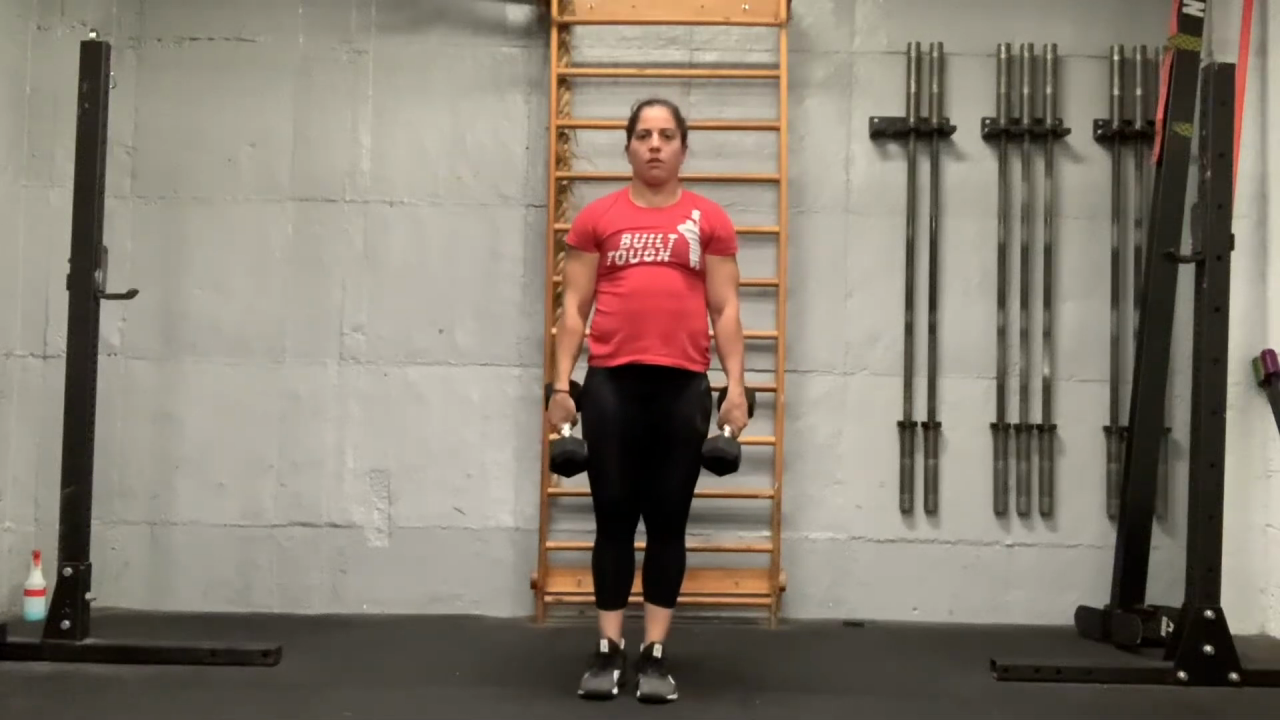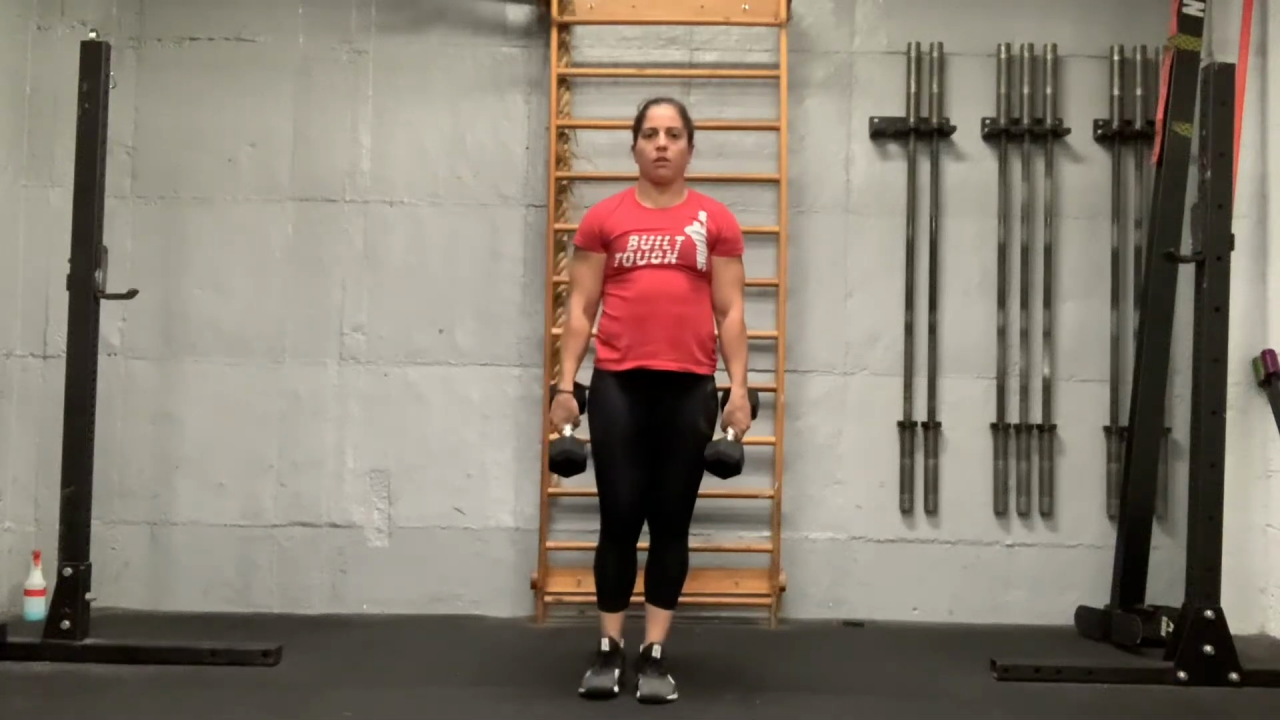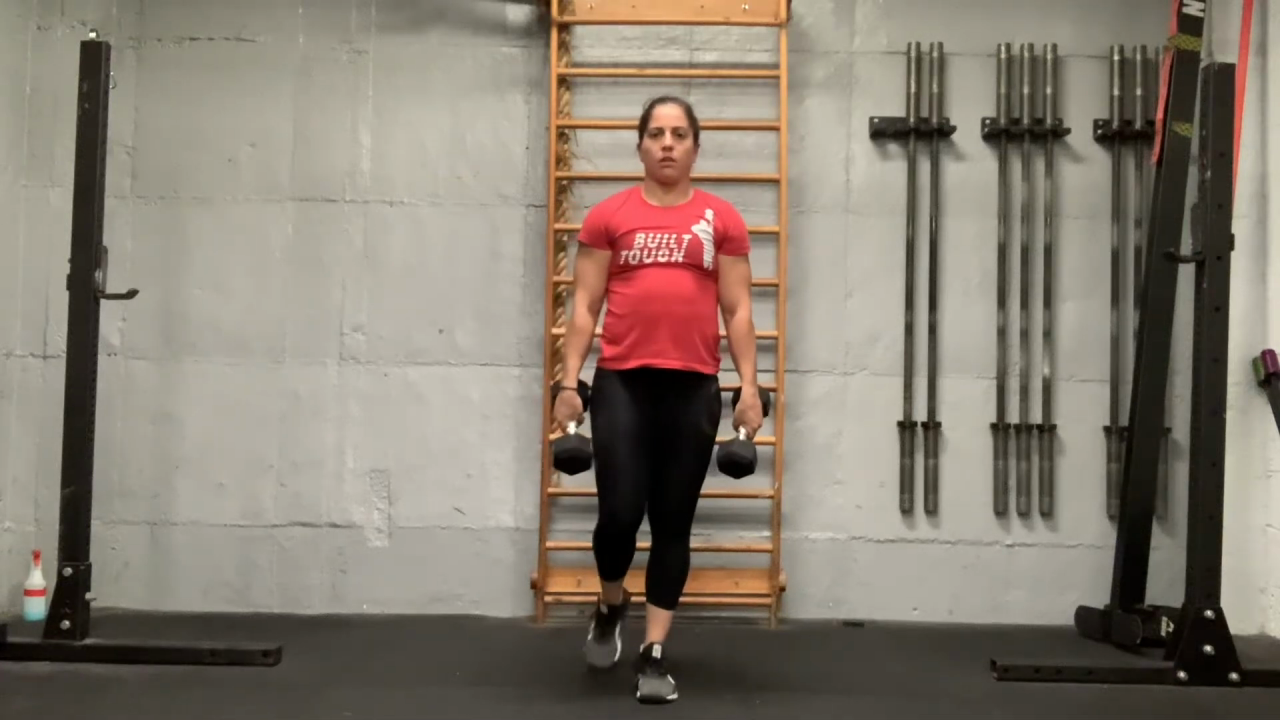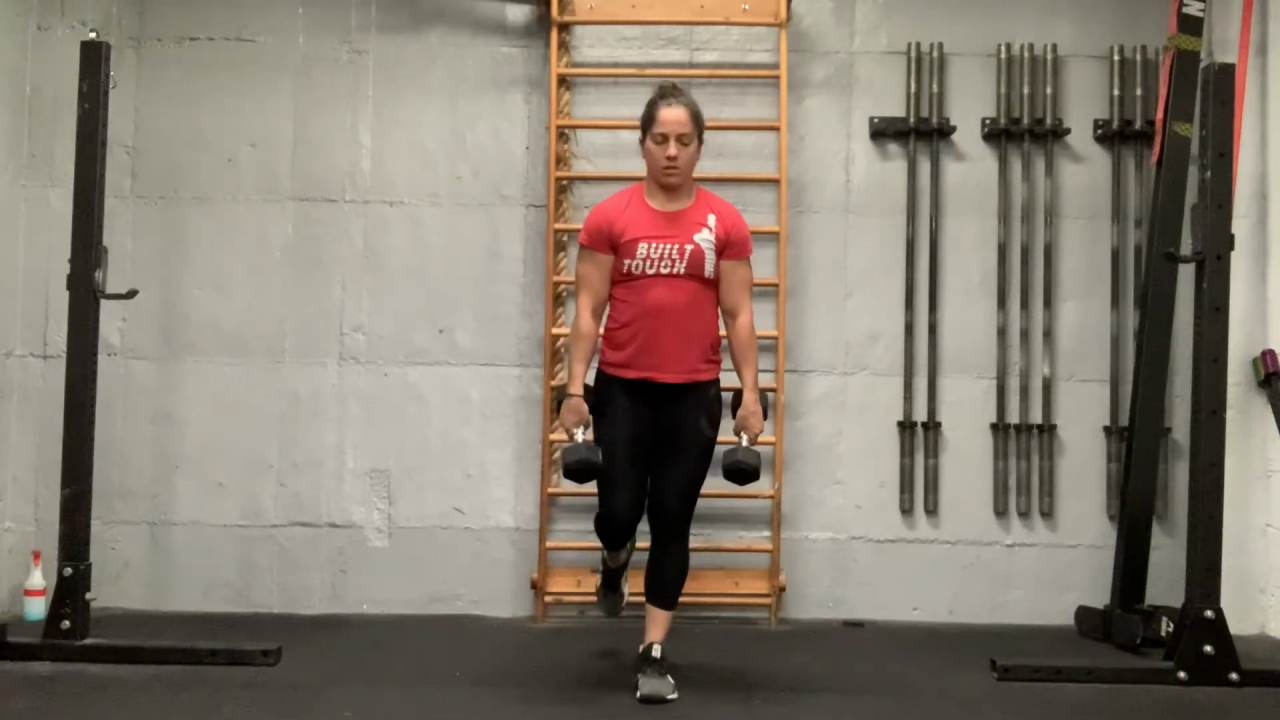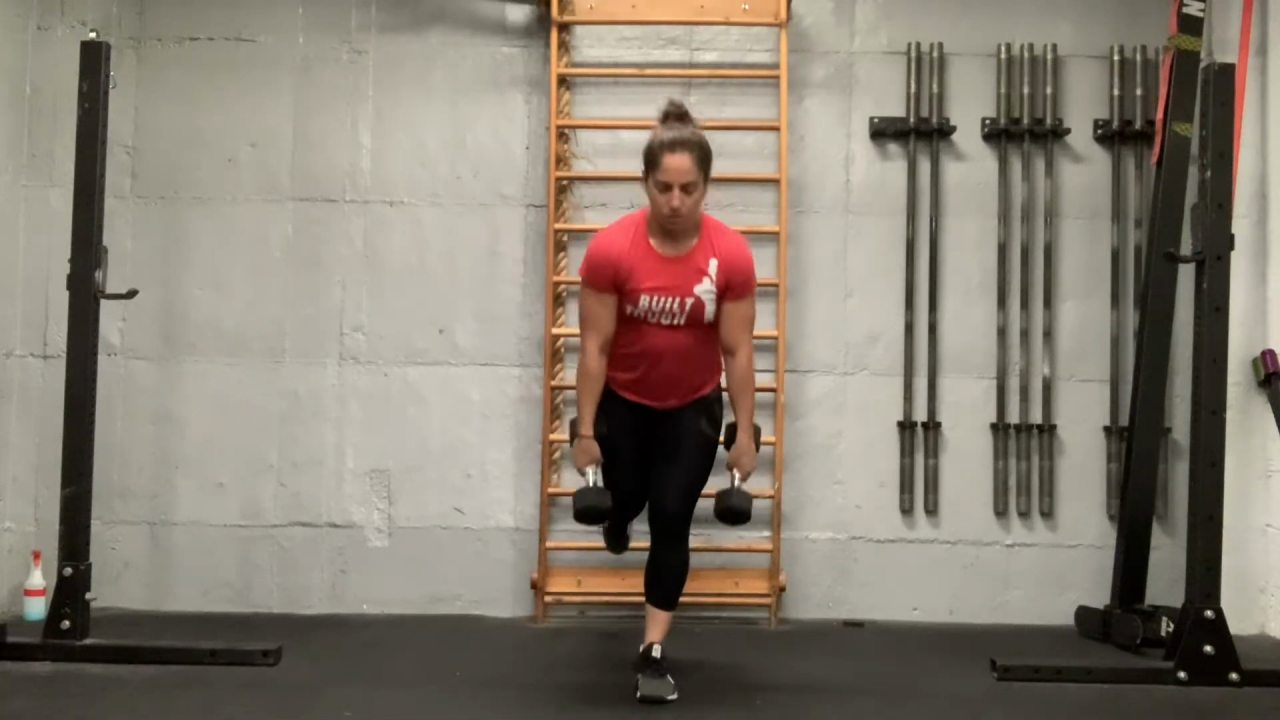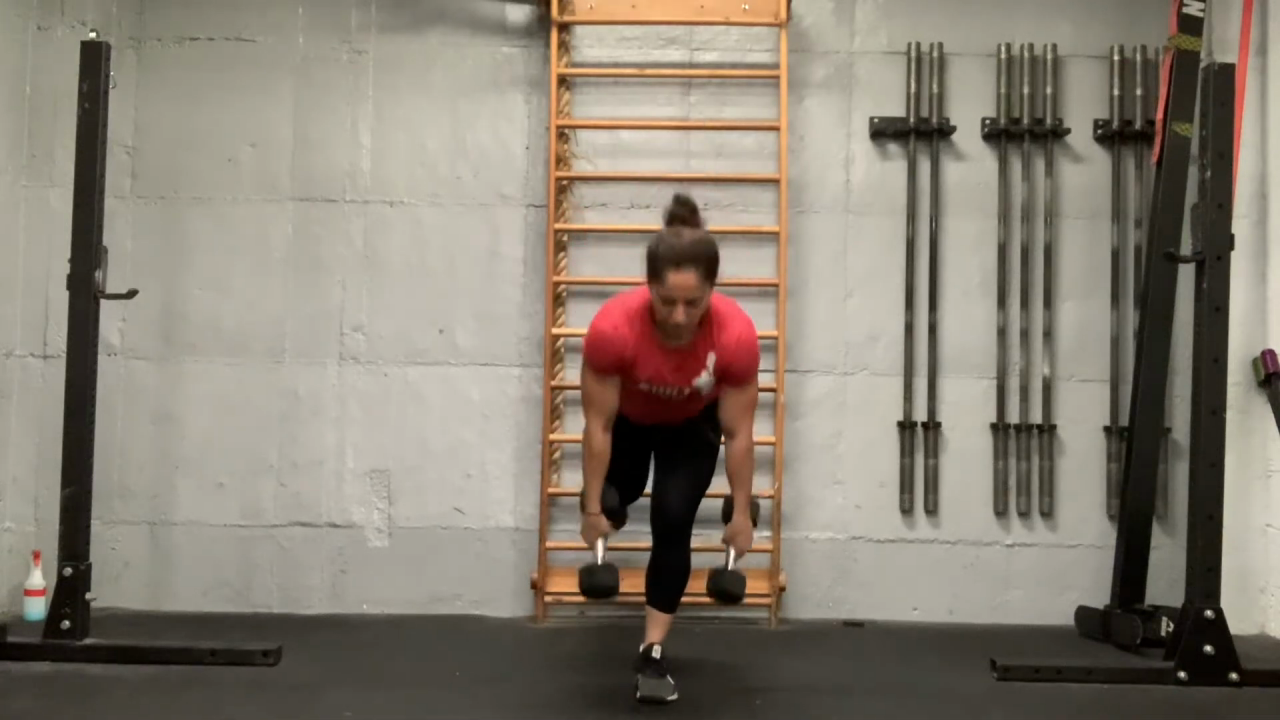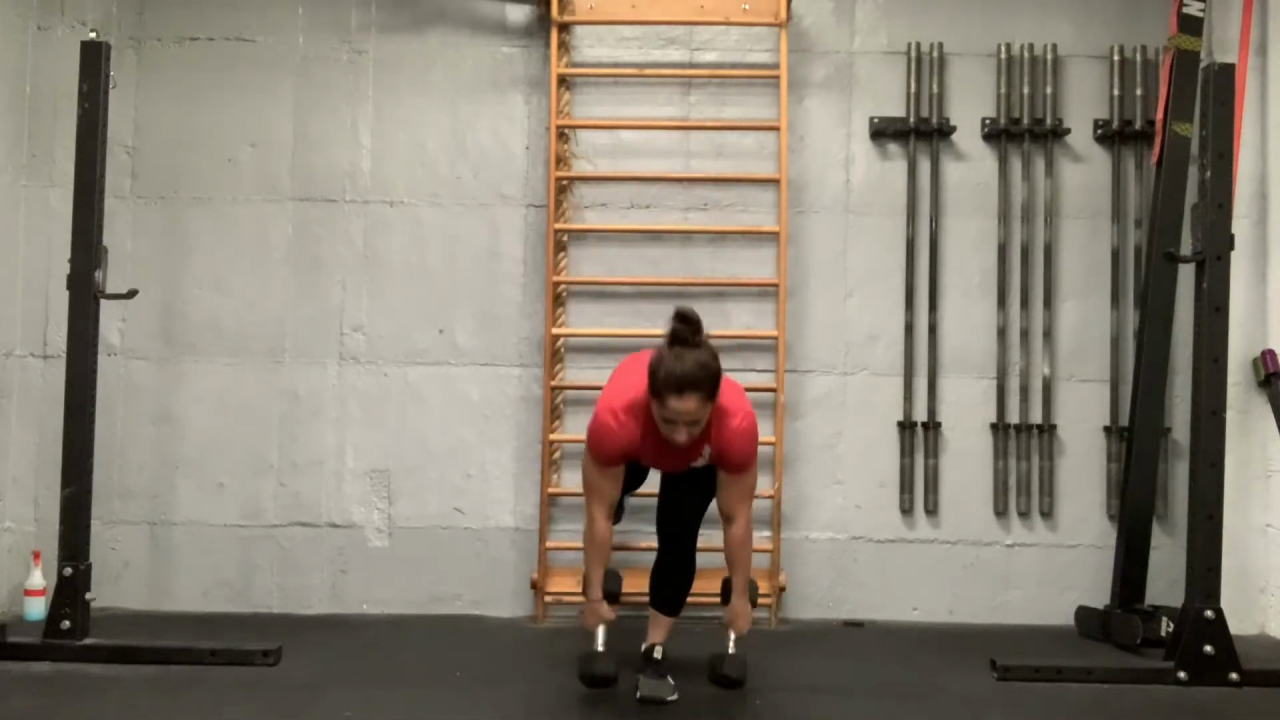
dt=0.3s
person 1, frame 1
left shoulder: (709, 219)
right shoulder: (596, 218)
left elbow: (725, 310)
right elbow: (574, 308)
left wrist: (736, 386)
right wrist: (561, 385)
left hip: (683, 386)
right hip: (611, 383)
left knee: (667, 522)
right knee: (614, 519)
left ankle: (654, 654)
right ankle: (607, 652)
person 1, frame 2
left shoulder: (716, 220)
right shoulder: (603, 218)
left elbow: (730, 313)
right elbow: (581, 308)
left wrist: (739, 388)
right wrist: (565, 386)
left hip: (689, 389)
right hip: (618, 385)
left knee: (671, 523)
right knee: (620, 521)
left ankle: (653, 654)
right ankle: (608, 649)
person 1, frame 3
left shoulder: (722, 219)
right shoulder: (608, 215)
left elbow: (738, 311)
right elbow: (584, 307)
left wrist: (749, 387)
right wrist: (568, 383)
left hip: (693, 388)
right hip: (621, 383)
left knee: (672, 522)
right knee: (620, 513)
left ankle: (654, 653)
right ankle: (608, 611)
person 1, frame 4
left shoulder: (725, 222)
right shoulder: (608, 217)
left elbow: (739, 316)
right elbow: (588, 312)
left wrist: (751, 395)
right wrist: (574, 390)
left hip: (693, 393)
right hip: (622, 388)
left knee: (672, 523)
right knee: (619, 512)
left ankle: (653, 652)
right ankle: (614, 566)
person 1, frame 5
left shoulder: (732, 254)
right shoulder: (610, 249)
left elbow: (738, 352)
right elbow: (594, 349)
left wrist: (745, 434)
right wrist: (585, 432)
left hip: (692, 408)
right hip: (622, 403)
left knee: (671, 522)
right knee: (620, 505)
left ankle: (653, 652)
right ankle: (618, 519)
person 1, frame 6
left shoulder: (736, 334)
right shoulder: (612, 326)
left elbow: (737, 432)
right elbow: (598, 426)
left wrist: (741, 513)
right wrist: (591, 509)
left hip: (693, 423)
right hip: (629, 419)
left knee: (672, 522)
right knee: (620, 499)
left ankle: (652, 651)
right ankle: (619, 500)
person 1, frame 7
left shoulder: (736, 424)
right shoulder: (616, 416)
left elbow: (736, 520)
right elbow: (599, 514)
left wrist: (739, 596)
right wrist: (594, 595)
right hip: (637, 439)
left knee: (678, 533)
right knee: (616, 495)
left ankle: (654, 652)
right ankle: (624, 479)
